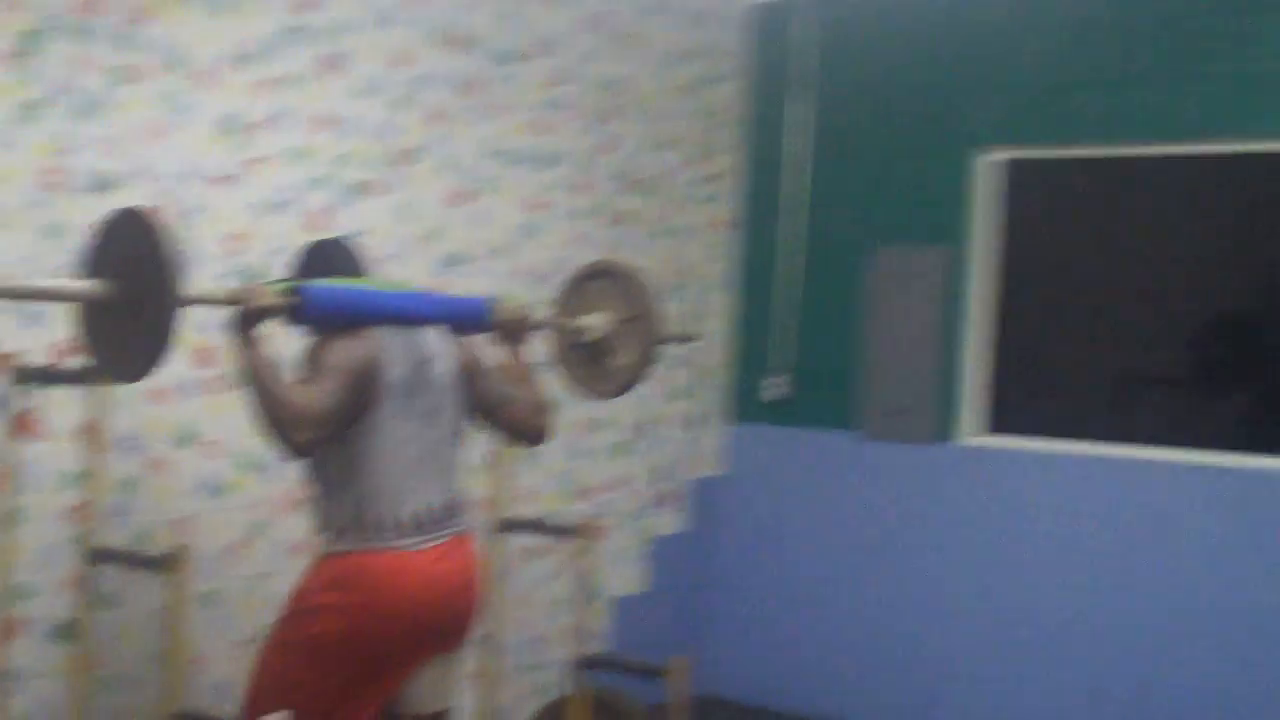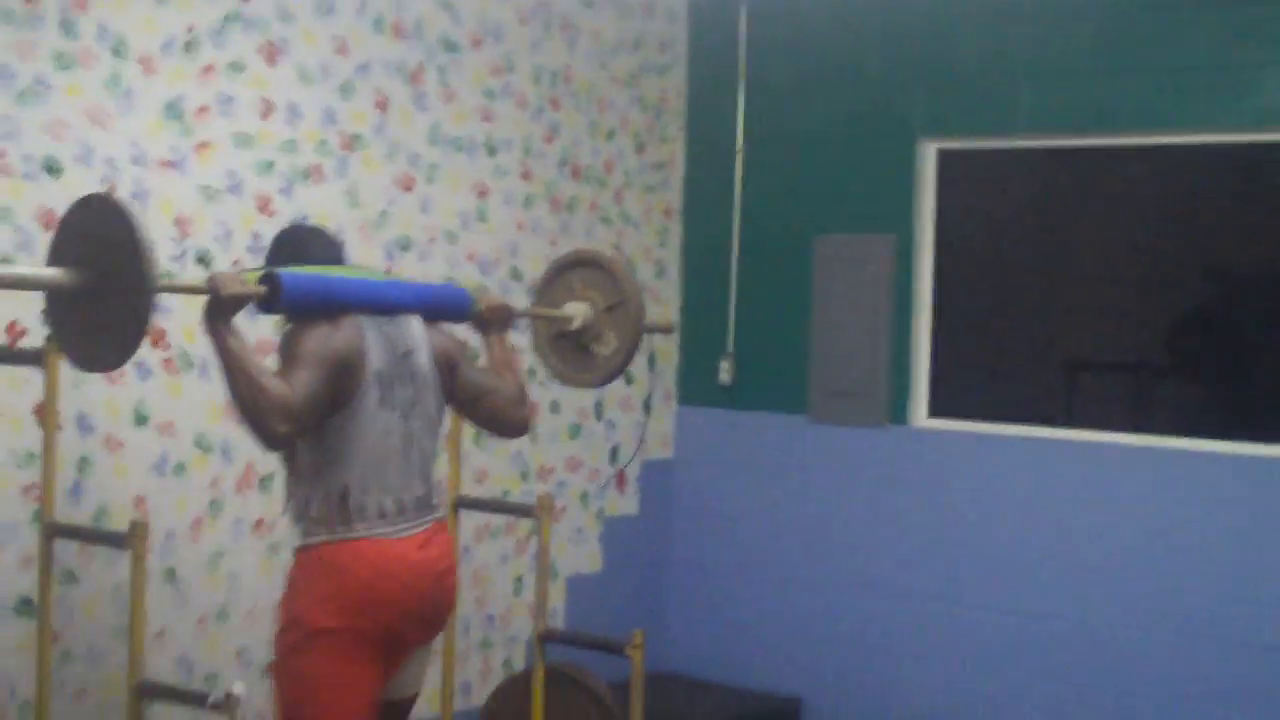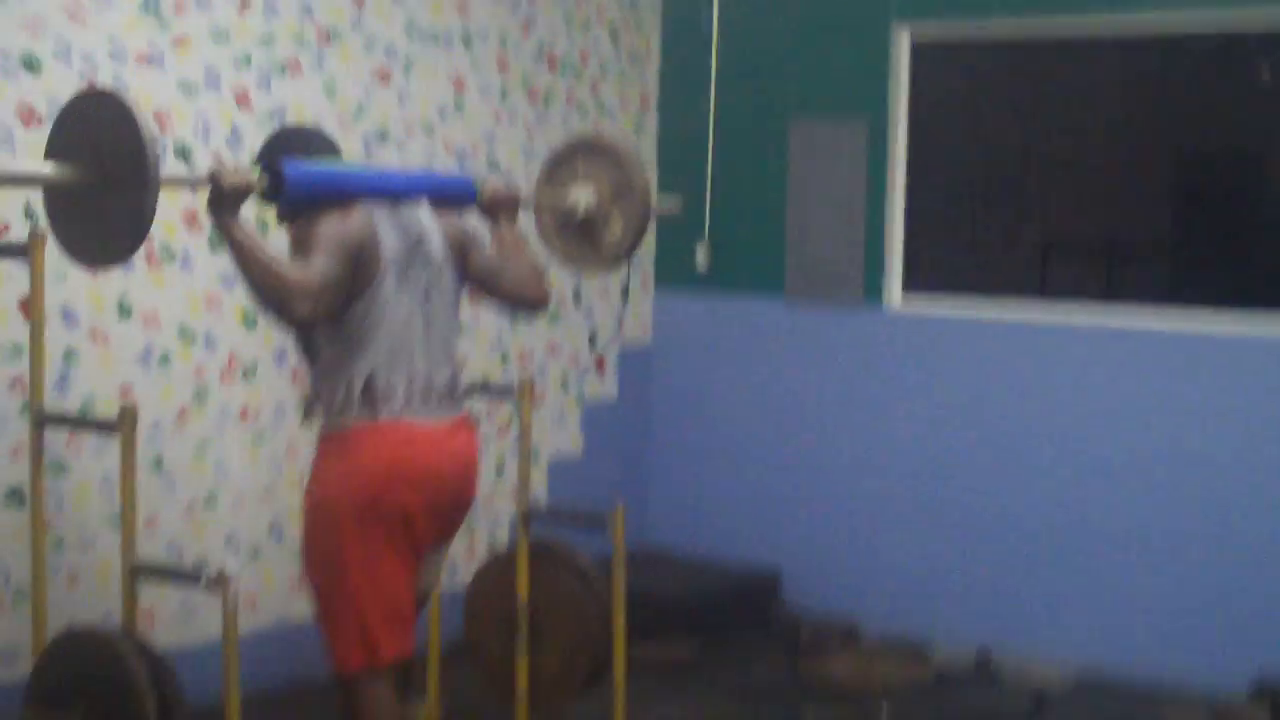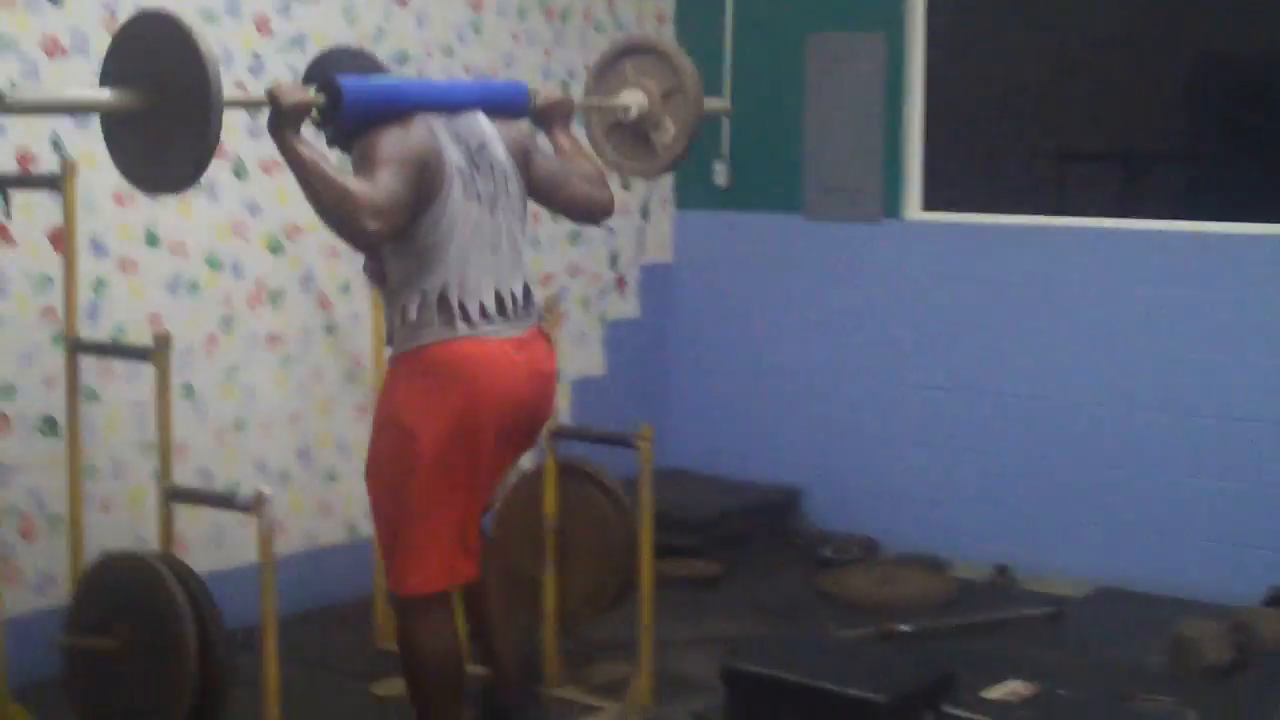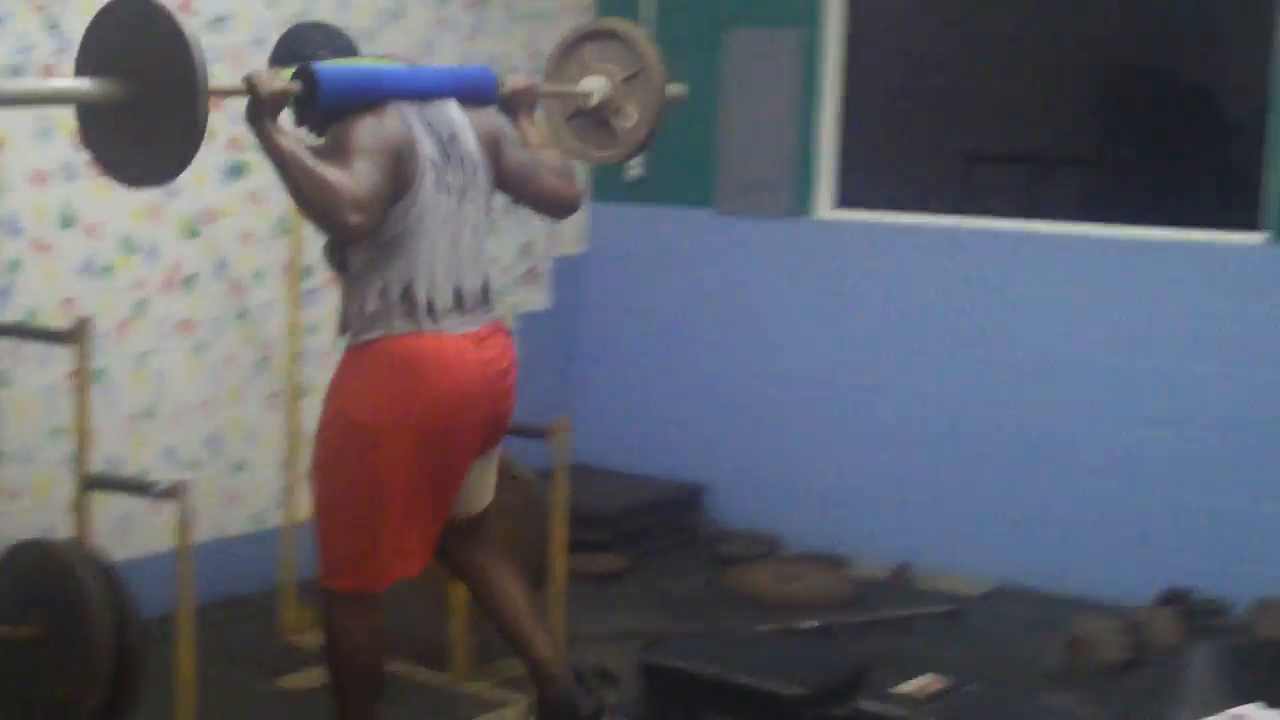
dt=0.2s
person 1, frame 1
left shoulder: (342, 347)
right shoulder: (448, 345)
left elbow: (301, 426)
right elbow: (532, 422)
left wrist: (247, 333)
right wrist: (512, 344)
left hip: (369, 575)
right hip: (451, 571)
person 1, frame 2
left shoulder: (321, 338)
right shoulder: (426, 337)
left elbow: (277, 423)
right elbow: (512, 415)
left wrist: (221, 326)
right wrist: (494, 335)
left hip: (348, 566)
right hip: (429, 559)
person 1, frame 3
left shoulder: (335, 227)
right shoulder: (439, 223)
left elbow: (301, 303)
right elbow: (530, 291)
left wrist: (230, 220)
right wrist: (504, 220)
left hip: (374, 452)
right hip: (451, 445)
left knee: (365, 659)
right knee: (391, 623)
person 1, frame 4
left shoulder: (392, 141)
right shoulder: (500, 130)
left elbow: (369, 221)
right elbow: (596, 200)
left wrist: (289, 138)
right wrist: (559, 128)
left hip: (449, 371)
right hip: (528, 361)
left knee: (419, 585)
right knee: (459, 542)
person 1, frame 5
left shoulder: (364, 129)
right shoulder: (469, 118)
left elbow: (348, 213)
right elbow: (562, 194)
left wrist: (269, 129)
right wrist: (523, 117)
left hip: (407, 364)
right hip: (487, 358)
left knee: (350, 581)
right knee: (463, 540)
